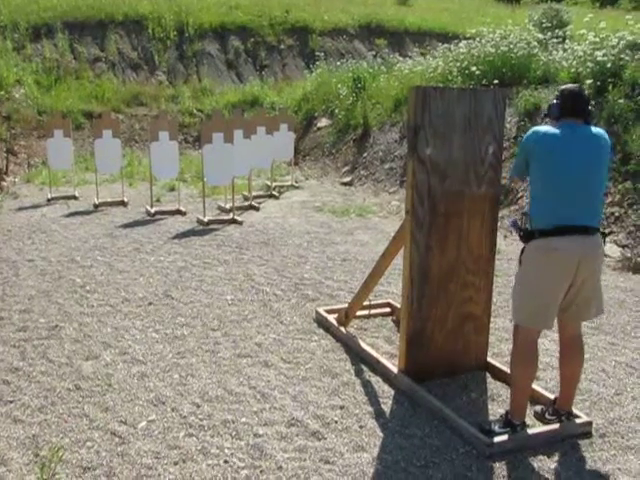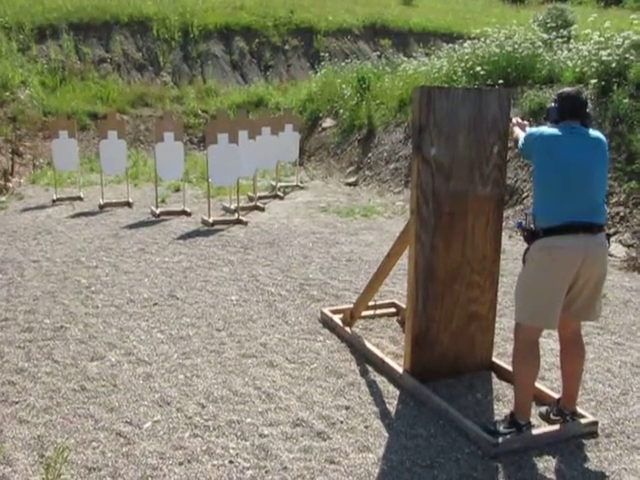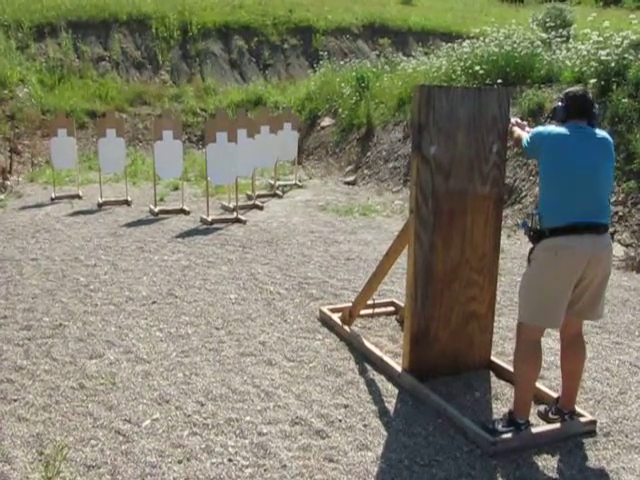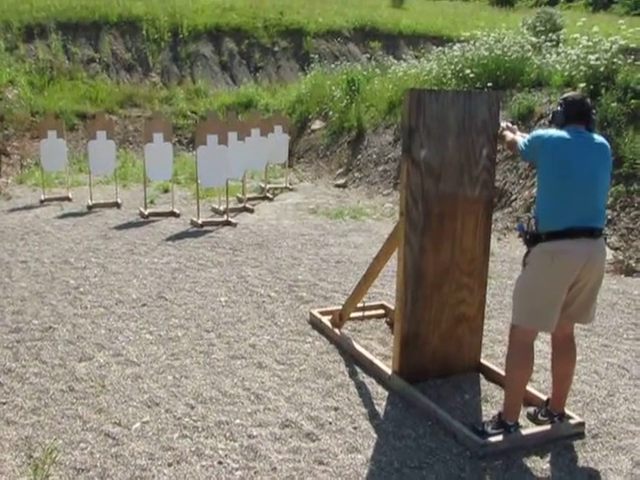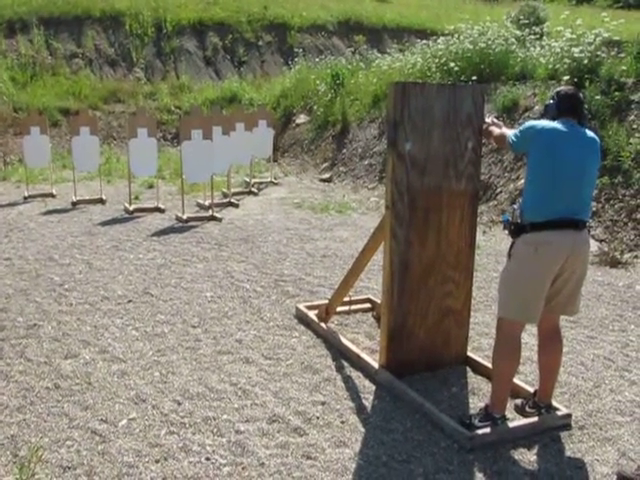
dt=1s
person 1, frame 1
left shoulder: (537, 137)
right shoulder: (602, 141)
left elbow: (517, 177)
left hip: (548, 246)
right hip: (590, 245)
left knee: (526, 334)
right knee: (571, 330)
left ankle: (515, 419)
right ankle: (563, 408)
person 1, frame 2
left shoulder: (540, 138)
right shoulder: (598, 142)
left elbow: (523, 143)
left wrist: (519, 129)
left hip: (553, 246)
right hip: (594, 245)
left knee: (526, 333)
right knee: (570, 329)
left ankle: (520, 418)
right ankle: (566, 408)
person 1, frame 3
left shoulder: (548, 137)
right shoulder: (604, 142)
left elbow: (524, 142)
left wrist: (517, 129)
left hip: (559, 246)
right hip: (599, 245)
left knee: (529, 332)
right knee: (572, 329)
left ankle: (519, 418)
right ankle: (565, 407)
person 1, frame 4
left shoulder: (548, 140)
right shoulder: (601, 147)
left elbow: (517, 145)
left wrist: (507, 133)
right wrist: (520, 133)
left hip: (555, 249)
right hip: (593, 249)
left knee: (522, 335)
right knee: (564, 331)
left ankle: (508, 420)
right ankle: (555, 410)
person 1, frame 5
left shoulder: (539, 131)
right shoulder: (591, 142)
left elbow: (504, 140)
left wrist: (491, 129)
right wrist: (503, 128)
left hip: (539, 240)
right hip: (577, 241)
left knee: (509, 327)
right knee: (549, 323)
left ankle: (495, 412)
right ankle: (543, 402)
